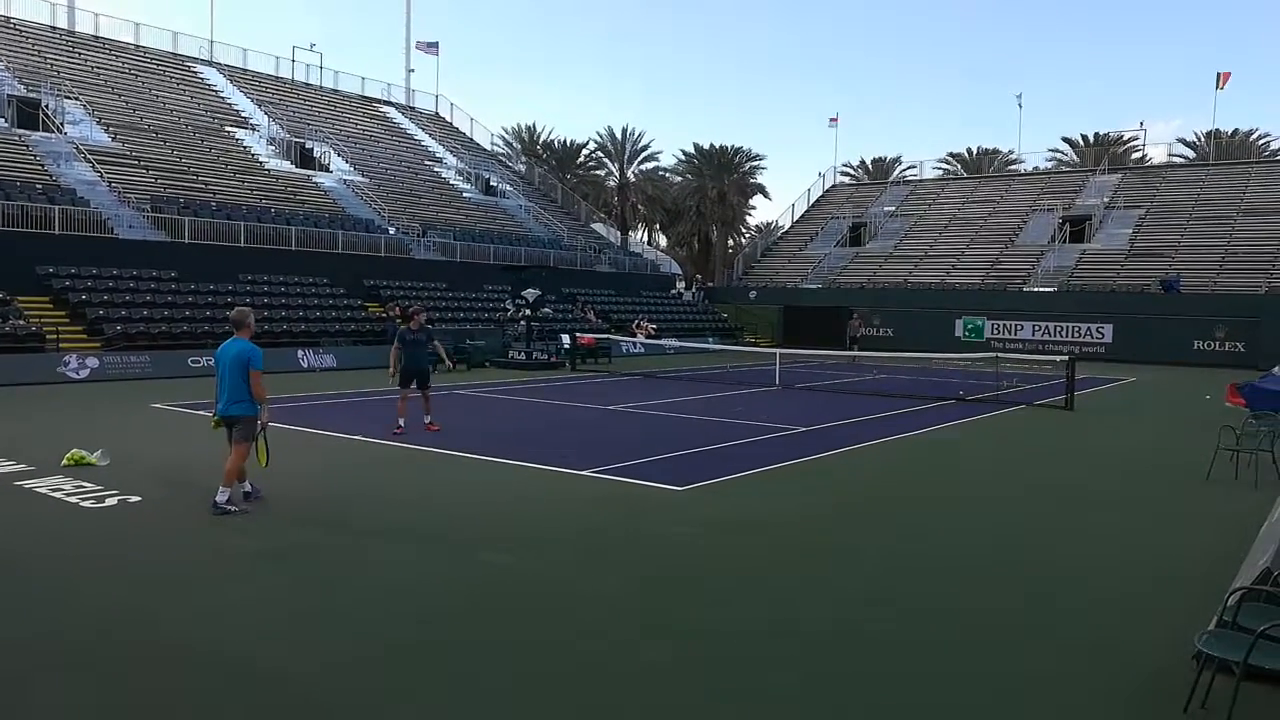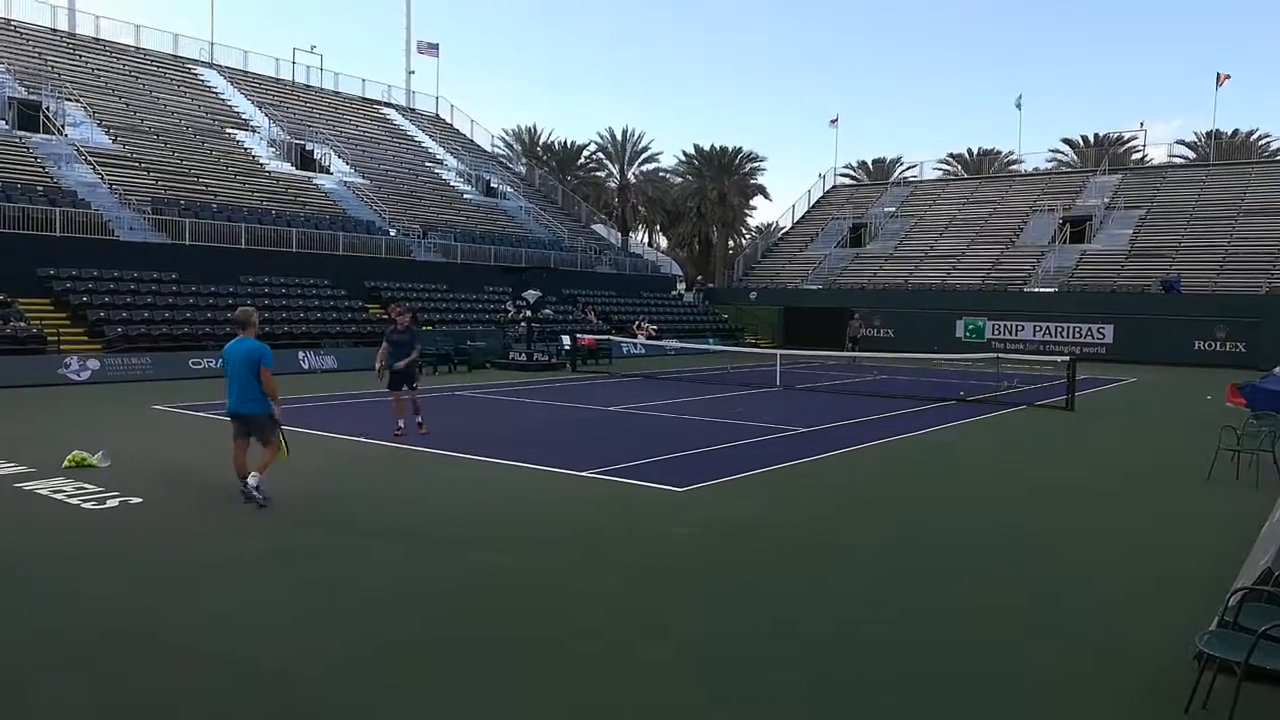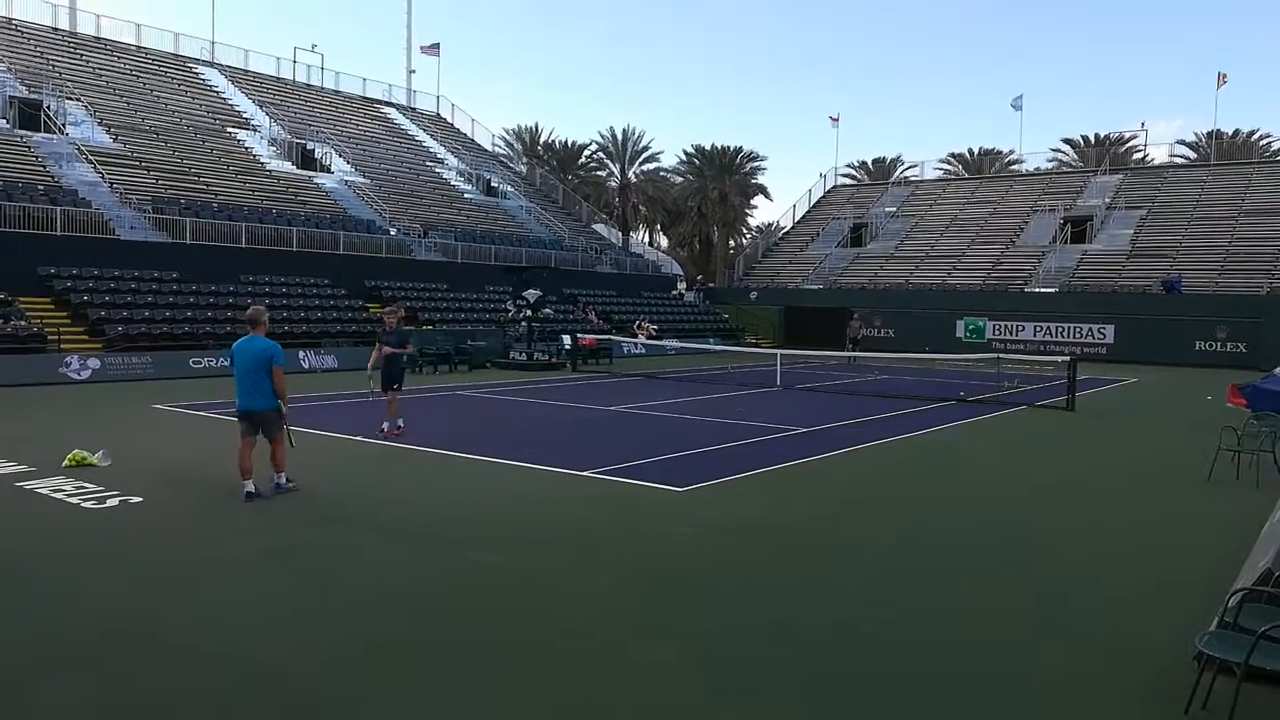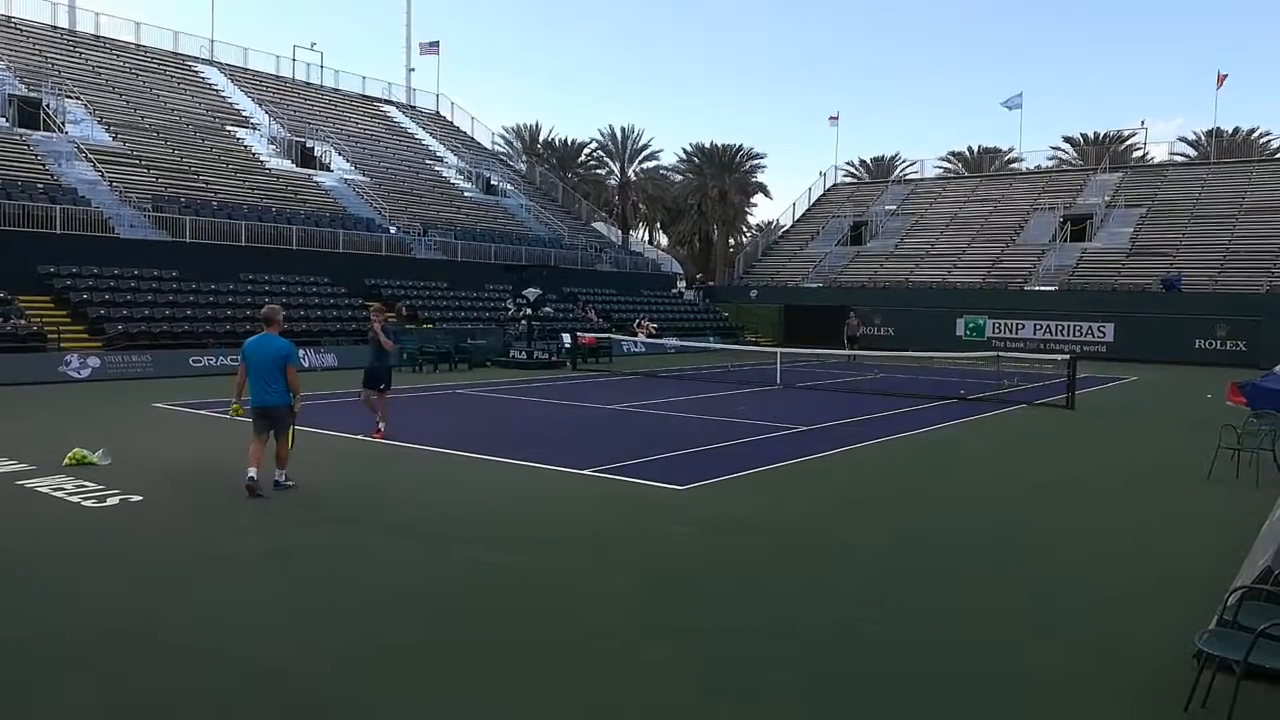
dt=0.3s
person 1, frame 1
left shoulder: (221, 349)
right shoulder: (252, 350)
left elbow: (217, 382)
right elbow: (256, 385)
left wrist: (217, 410)
right wrist: (264, 409)
left hip: (226, 410)
right hip: (245, 411)
left knee: (235, 453)
right knee: (238, 456)
left ankle: (246, 489)
right ankle: (222, 499)
person 1, frame 2
left shoulder: (227, 349)
right shoulder: (261, 349)
right elbow: (267, 383)
right wrist: (276, 404)
left hip: (235, 408)
right hip: (258, 409)
left knee: (240, 449)
right knee: (272, 446)
left ankle: (249, 489)
right ankle: (252, 482)
person 1, frame 3
left shoulder: (236, 347)
right shoulder: (272, 347)
left elbow: (236, 376)
right elbow: (278, 381)
right wrist: (284, 401)
left hip: (244, 406)
right hip: (267, 406)
left knee: (246, 447)
right knee: (277, 443)
left ankle: (248, 488)
right ankle: (281, 481)
person 1, frame 4
left shoulder: (248, 344)
right shoulder: (286, 346)
left elbow: (242, 375)
right elbow: (292, 378)
left wrist: (236, 400)
right wrist: (297, 398)
left hip: (258, 403)
right hip: (281, 403)
left knee: (258, 441)
right knee: (282, 441)
left ankle: (252, 475)
right ankle: (280, 478)
